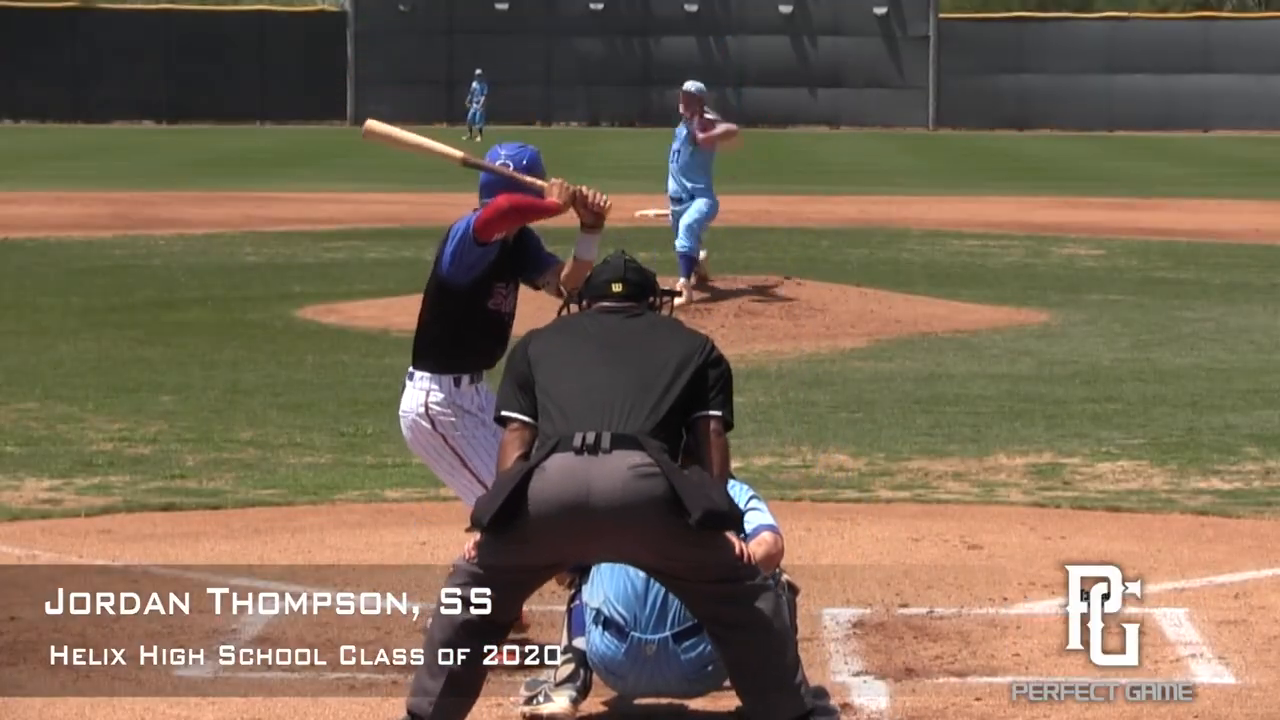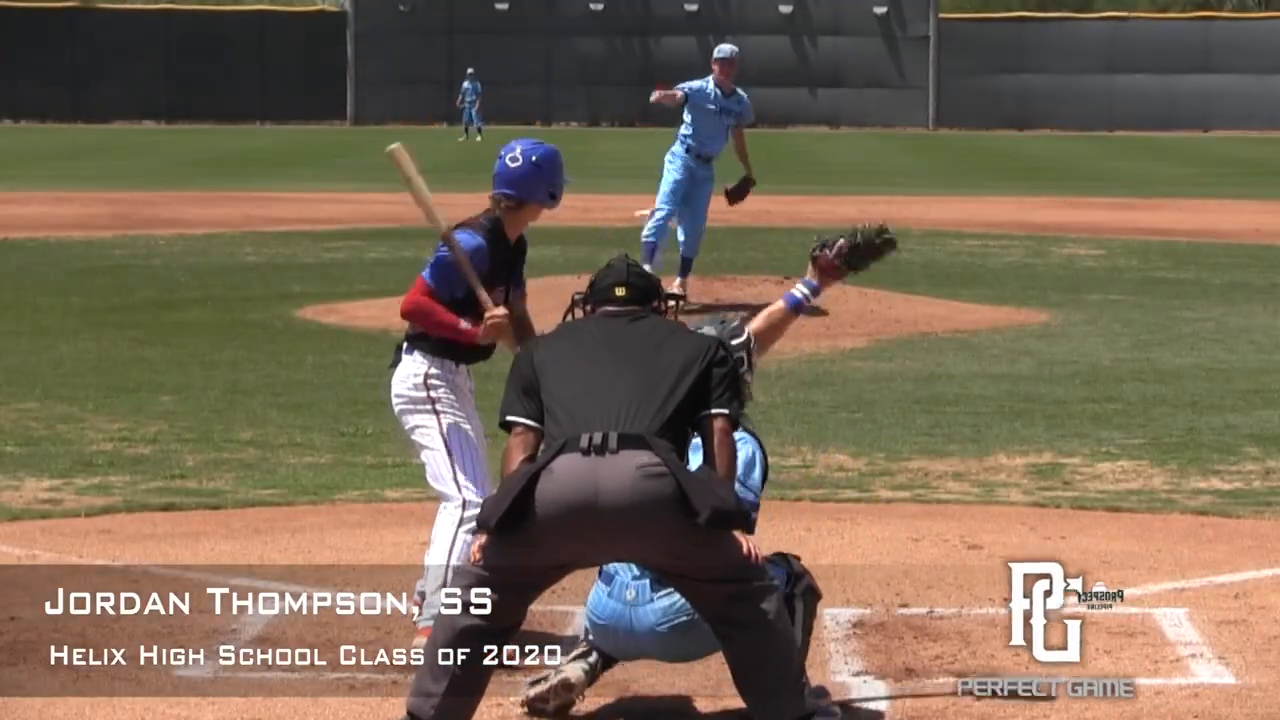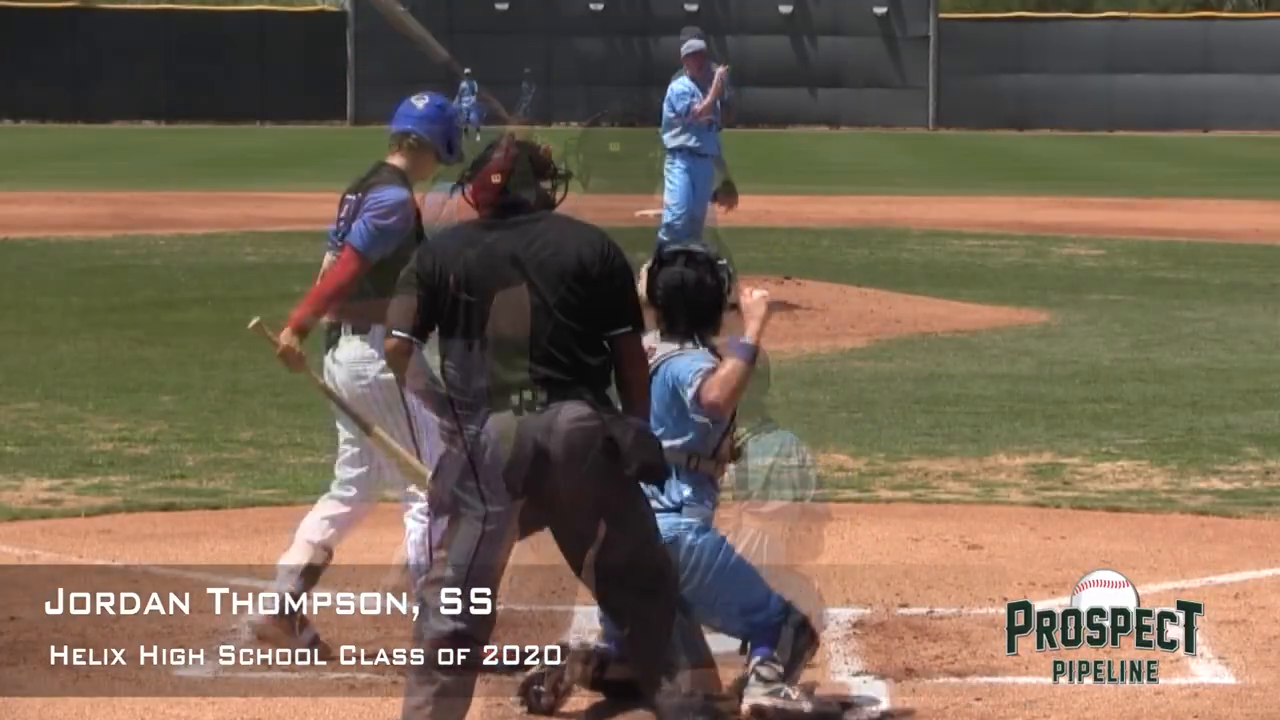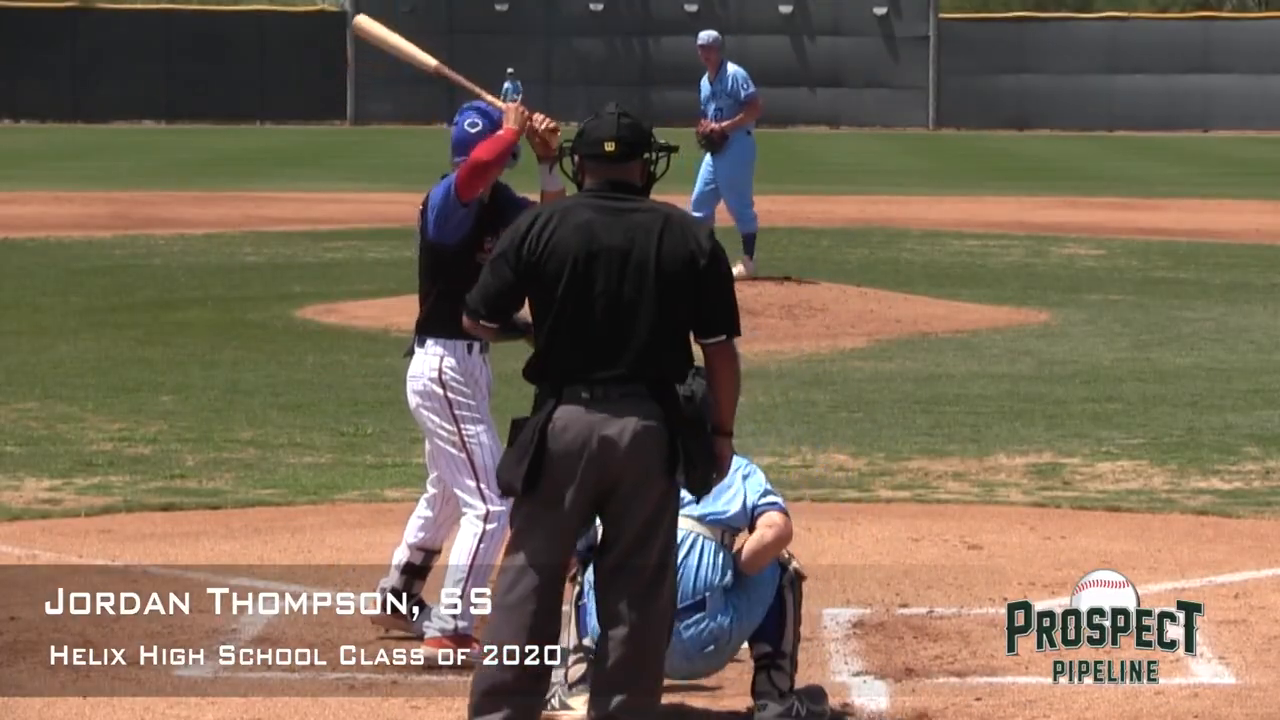
dt=0.7s
person 1, frame 1
left shoulder: (539, 342)
right shoulder: (694, 345)
left elbow: (516, 437)
right elbow: (711, 435)
left wrist: (498, 518)
right wrist: (717, 519)
left hip: (554, 484)
right hip: (645, 483)
left knee: (474, 591)
right knee: (742, 596)
person 1, frame 2
left shoulder: (544, 346)
right shoulder: (700, 346)
left elbow: (521, 441)
right elbow: (719, 433)
left wrist: (501, 522)
right wrist: (727, 519)
left hip: (560, 484)
right hip: (652, 483)
left knee: (479, 592)
right knee: (744, 593)
person 1, frame 3
left shoulder: (442, 250)
right shoulder: (590, 244)
left elbow: (398, 350)
right elbow: (629, 351)
left wrist: (450, 411)
right wrist: (631, 434)
left hip: (495, 434)
right hip: (582, 431)
left knee: (458, 588)
right knee: (641, 585)
person 1, frame 4
left shoulder: (538, 227)
right shoulder: (690, 236)
left elbow: (478, 322)
right elbow: (720, 349)
right wrist: (721, 431)
left hip: (561, 425)
right hip: (648, 427)
left knee: (529, 575)
right knee: (638, 588)
person 2, frame 1
left shoulder: (519, 241)
right shoulder: (470, 235)
left elbow: (567, 285)
right elbow: (499, 210)
left wrist: (589, 229)
right wrist: (553, 206)
left hip: (473, 394)
right hip: (434, 403)
person 2, frame 2
left shoulder: (514, 239)
right shoulder: (471, 242)
left elbow: (516, 308)
right elbow: (411, 305)
left wrist: (527, 341)
right wrist: (473, 331)
left hip: (454, 377)
right hip: (426, 379)
left knee: (473, 494)
right knee: (467, 499)
left ankle: (432, 592)
right ankle: (434, 626)
person 2, frame 3
left shoulder: (367, 190)
right shoulder: (394, 199)
right elbow: (345, 268)
right wrist: (297, 328)
left hip: (353, 353)
right hip: (378, 358)
left knee: (352, 490)
right knee: (427, 492)
left ankle: (284, 607)
person 2, frame 4
left shoulder: (495, 199)
right shoulder: (447, 198)
right elbow: (480, 163)
left wrist: (549, 161)
right wrist: (512, 128)
left hip: (464, 364)
right hip: (444, 368)
left knee: (447, 493)
right knee: (489, 505)
left ankle: (398, 598)
right ankle: (447, 631)
person 3, frame 1
right shoulder: (733, 489)
right elbow: (770, 548)
left hip: (613, 666)
right hip: (698, 665)
left knee: (583, 577)
right knee: (772, 582)
left ankle: (565, 690)
person 3, frame 2
right shoulder: (739, 443)
left elbow: (739, 346)
left wrist: (809, 288)
left hip: (608, 616)
right hip: (675, 620)
right knee: (792, 578)
left ankle: (578, 667)
person 3, frame 3
left shoulder: (639, 354)
right shoulder: (691, 363)
right elbow: (716, 401)
right wrist: (752, 333)
right hip: (675, 536)
left knee: (630, 660)
right knee: (787, 625)
left ankle: (584, 661)
person 3, frame 4
right shoulder: (735, 467)
left elbow: (575, 559)
right elbow: (776, 529)
right wrist: (733, 574)
right hip: (700, 643)
left knee: (589, 574)
right knee: (779, 568)
left ankle: (579, 691)
person 4, frame 1
right shoulder: (687, 120)
left elbow: (731, 130)
left wrist: (705, 137)
left hip: (701, 199)
right hip: (678, 199)
left knee: (687, 228)
right knee: (687, 243)
left ankle: (685, 286)
right ankle: (697, 259)
person 4, frame 2
left shoulder: (740, 100)
right shoulder: (697, 89)
left elbow: (737, 136)
right elbow: (676, 97)
left wrist: (748, 170)
right wrist: (663, 96)
left hip: (705, 165)
right hip: (681, 158)
left knee: (693, 229)
right knee: (663, 213)
left ankle: (680, 283)
person 4, frame 3
left shoulder: (711, 91)
right shoulder: (678, 88)
left elbow: (712, 131)
right elbow: (699, 116)
right wrist: (717, 86)
left hip: (704, 163)
right hip: (681, 161)
left knee: (695, 223)
right knee: (676, 217)
person 4, frame 4
left shoulder: (735, 74)
right shoulder: (705, 81)
left elbow: (755, 109)
left wrist: (723, 126)
right wrist: (705, 127)
left hip: (737, 145)
left knee: (740, 205)
right knee: (700, 201)
left ankle: (747, 262)
